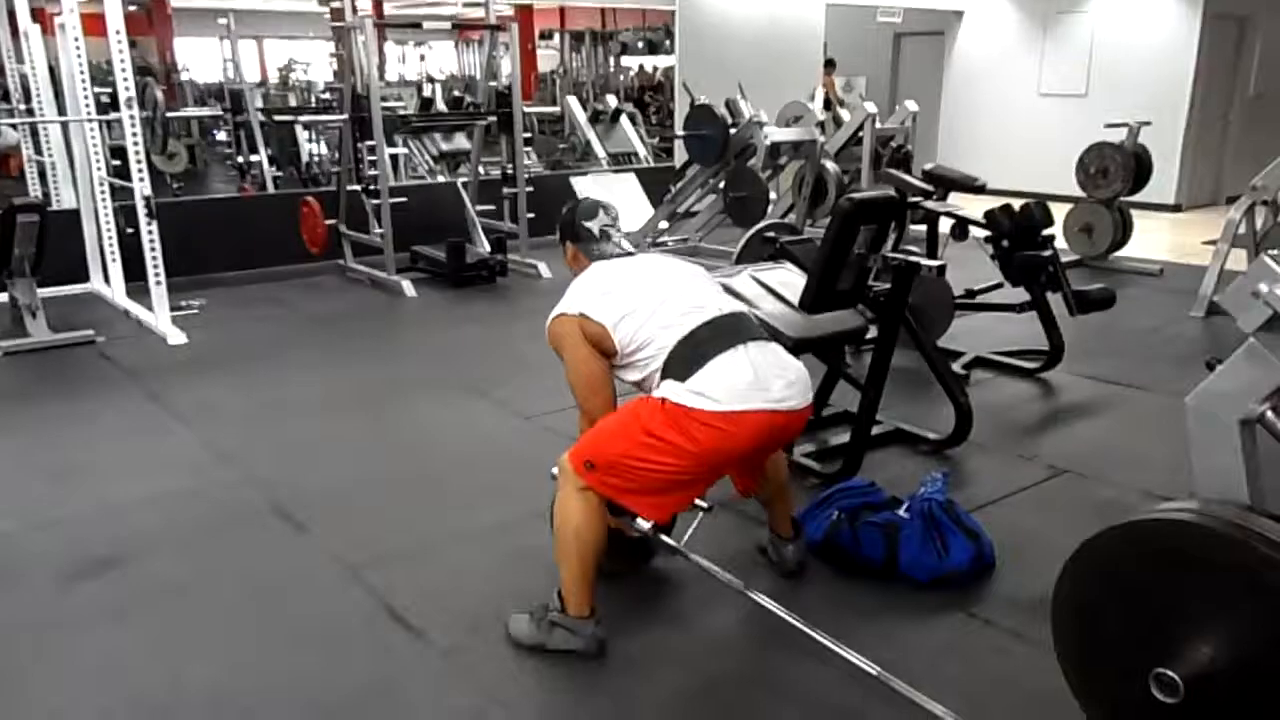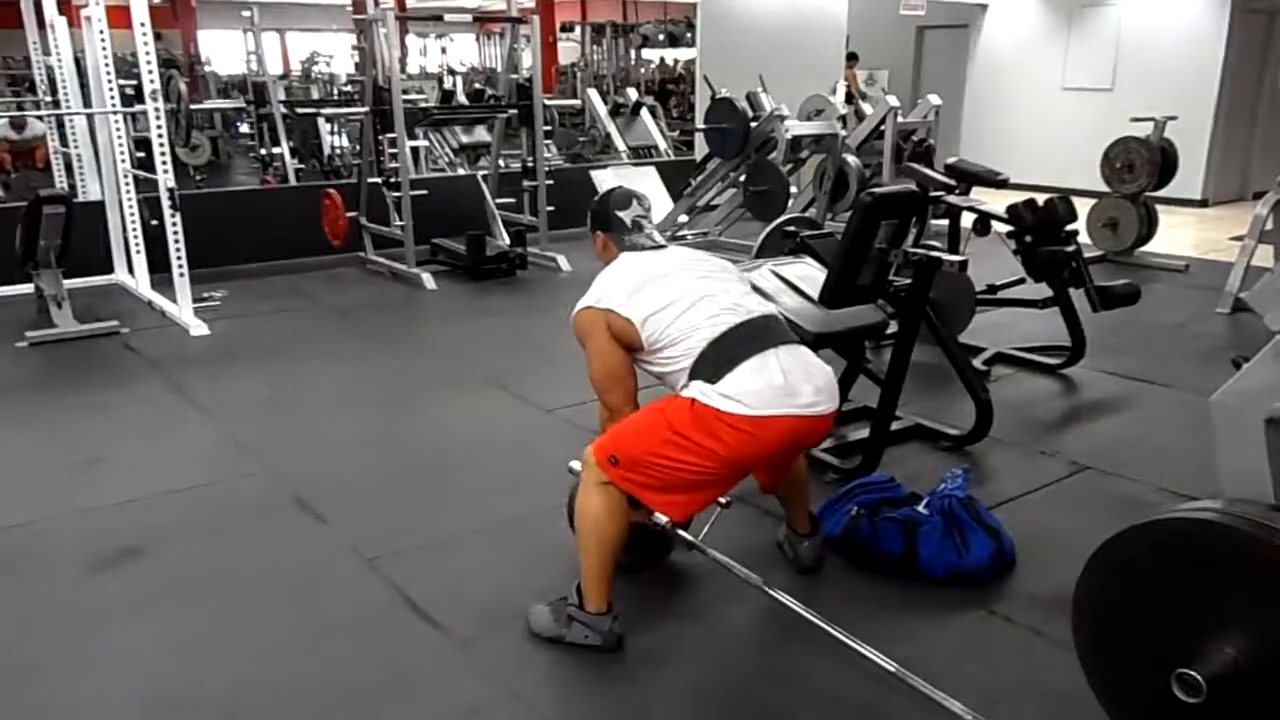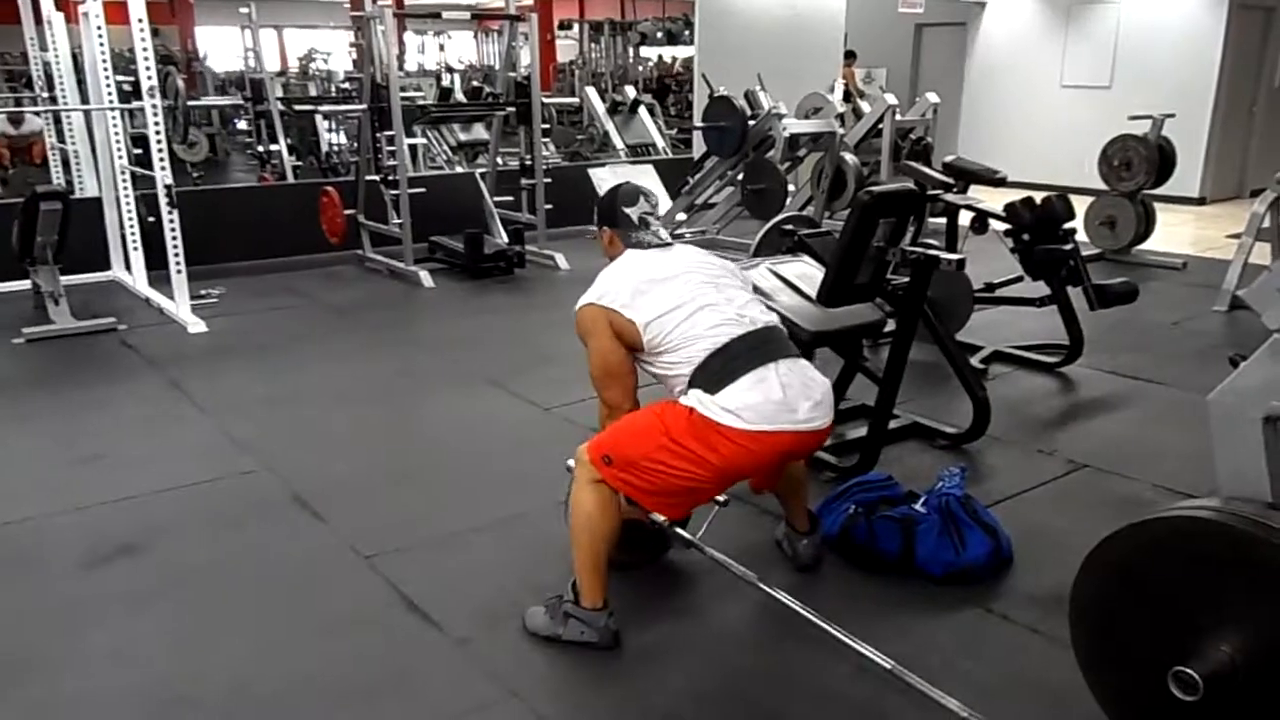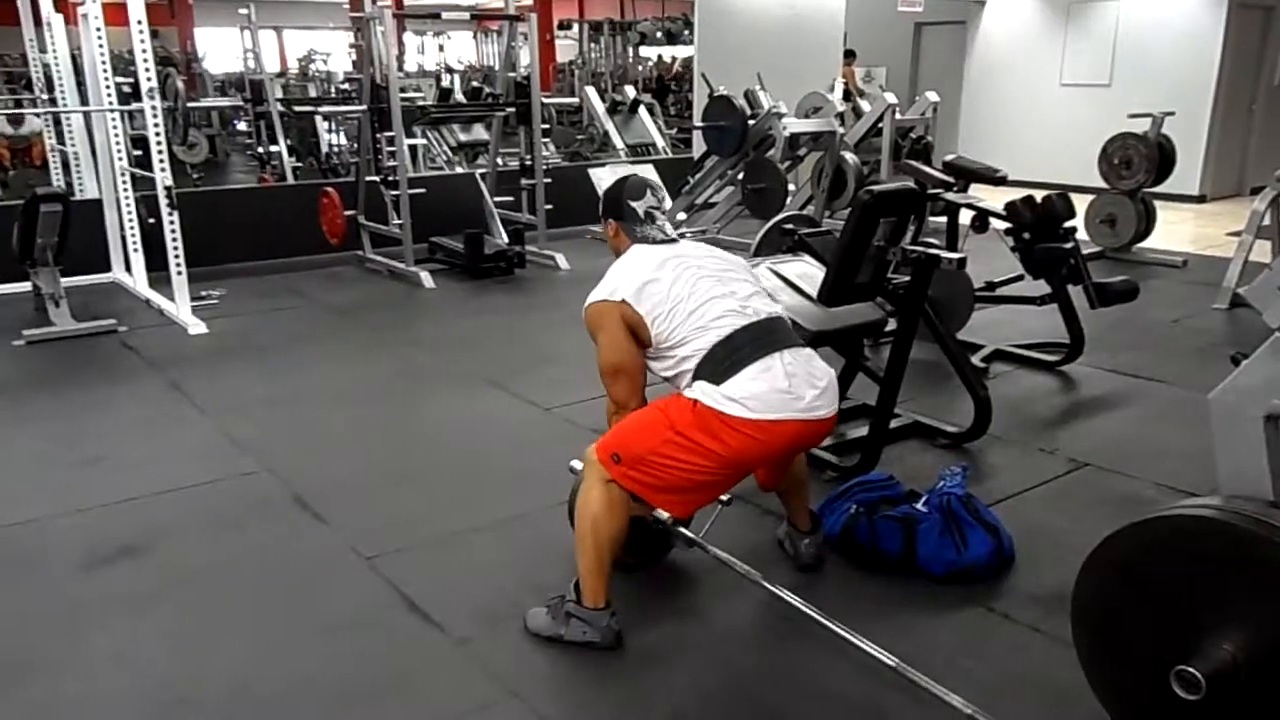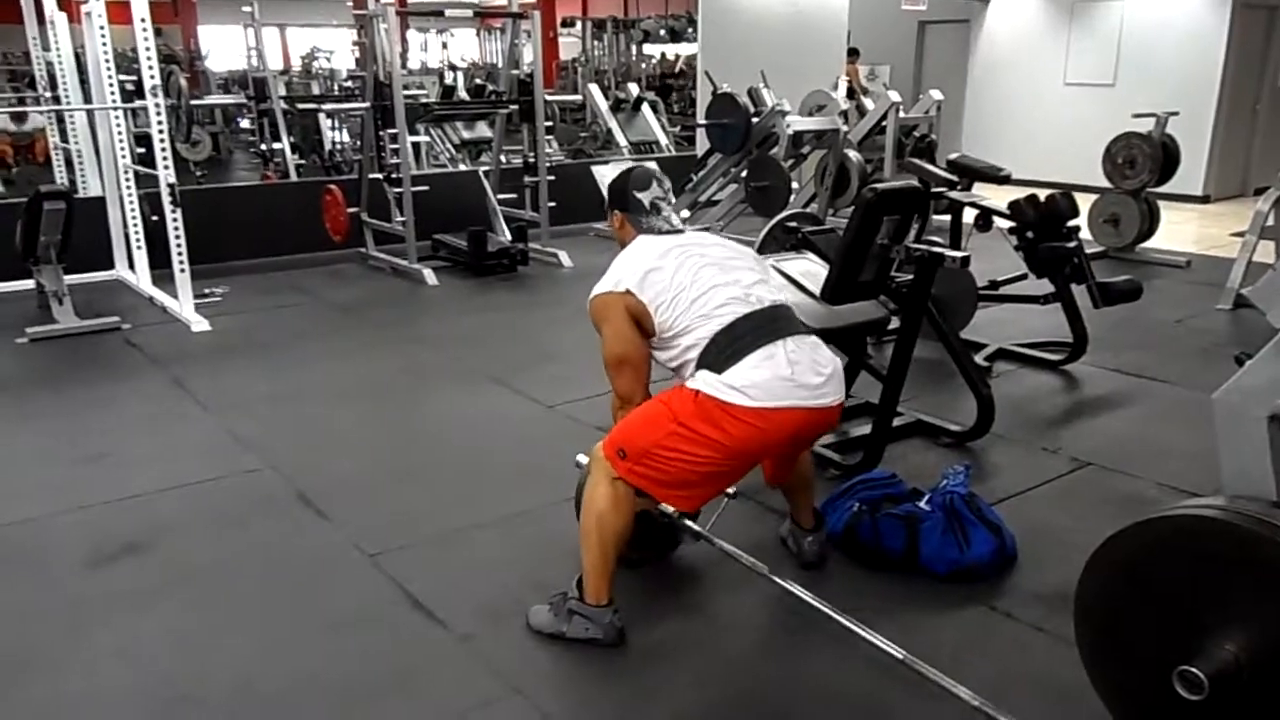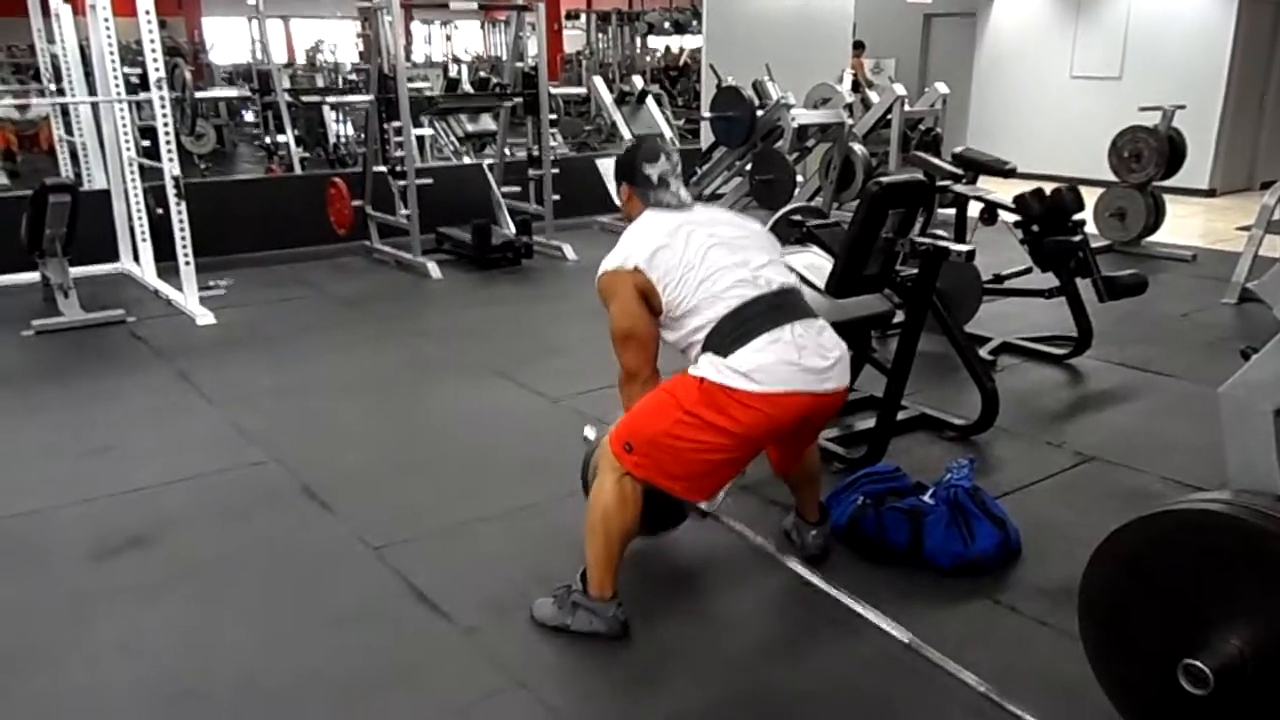
dt=0.2s
person 1, frame 1
left shoulder: (571, 314)
right shoulder: (674, 265)
left elbow: (600, 417)
left wrist: (612, 500)
left hip: (718, 404)
right hip: (792, 392)
left knee: (577, 474)
left ankle: (574, 621)
right ankle: (785, 540)
person 1, frame 2
left shoulder: (597, 307)
right shoulder: (707, 260)
left elbow: (620, 410)
left wrist: (633, 497)
left hip: (746, 407)
right hip: (818, 396)
left knee: (599, 469)
left ankle: (592, 617)
right ankle: (802, 536)
person 1, frame 3
left shoulder: (601, 303)
right shoulder: (713, 262)
left elbow: (619, 408)
left wrist: (628, 494)
left hip: (742, 418)
right hip: (814, 407)
left knee: (592, 466)
left ankle: (587, 614)
right ankle: (802, 535)
person 1, frame 4
left shoulder: (609, 299)
right shoulder: (719, 256)
left elbow: (627, 404)
left wrist: (633, 491)
left hip: (747, 411)
right hip: (819, 399)
left knee: (601, 467)
left ankle: (590, 614)
right ankle: (803, 535)
person 1, frame 5
left shoulder: (614, 289)
right shoulder: (725, 246)
left elbow: (631, 398)
left wrist: (641, 483)
left hip: (749, 398)
right hip: (825, 388)
left knee: (609, 466)
left ankle: (592, 610)
right ankle: (806, 532)
person 1, frame 6
left shoulder: (624, 263)
right shoulder: (738, 223)
left elbow: (638, 375)
left wrist: (648, 459)
left hip: (753, 380)
right hip: (830, 370)
left knee: (617, 461)
right knee: (790, 428)
left ankle: (595, 603)
right ankle: (811, 526)
